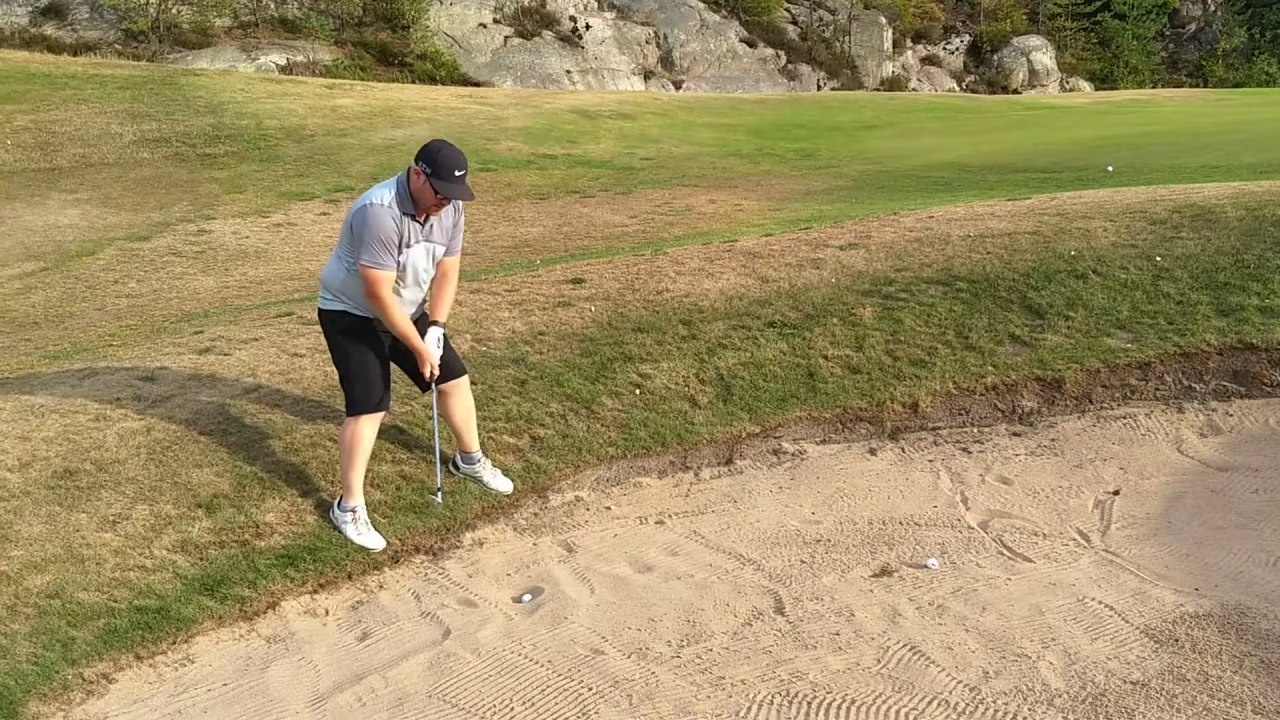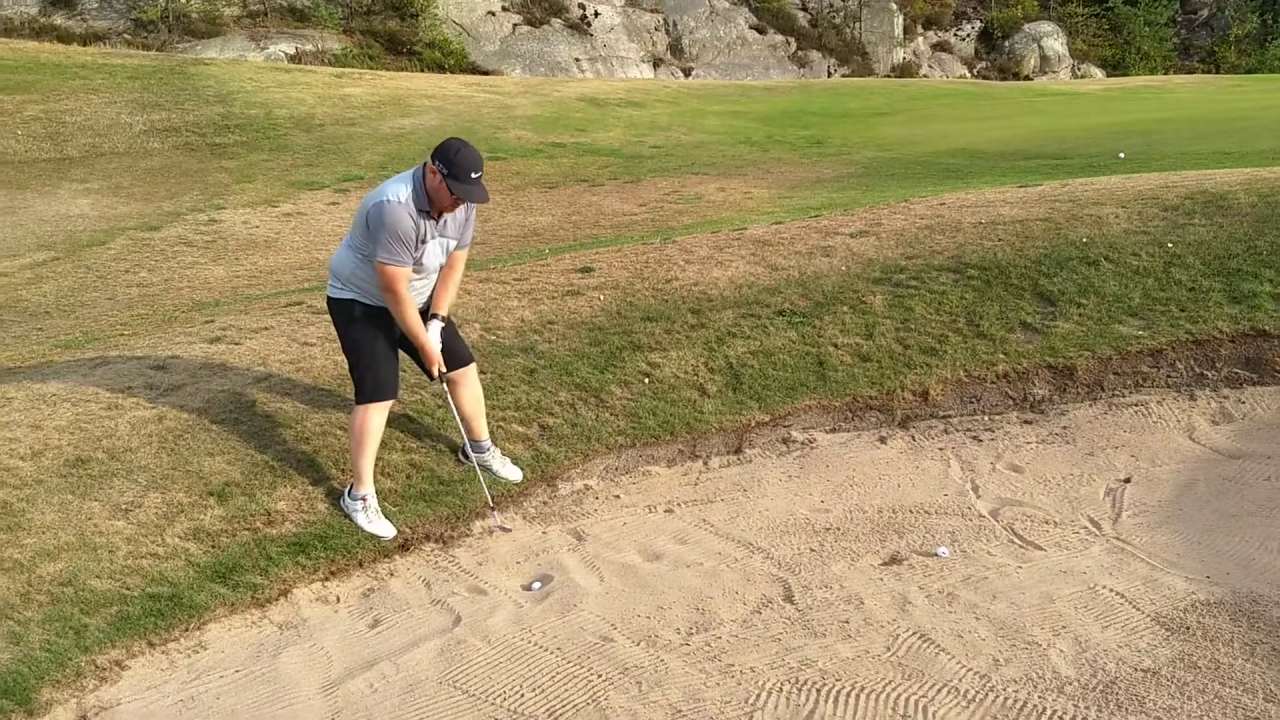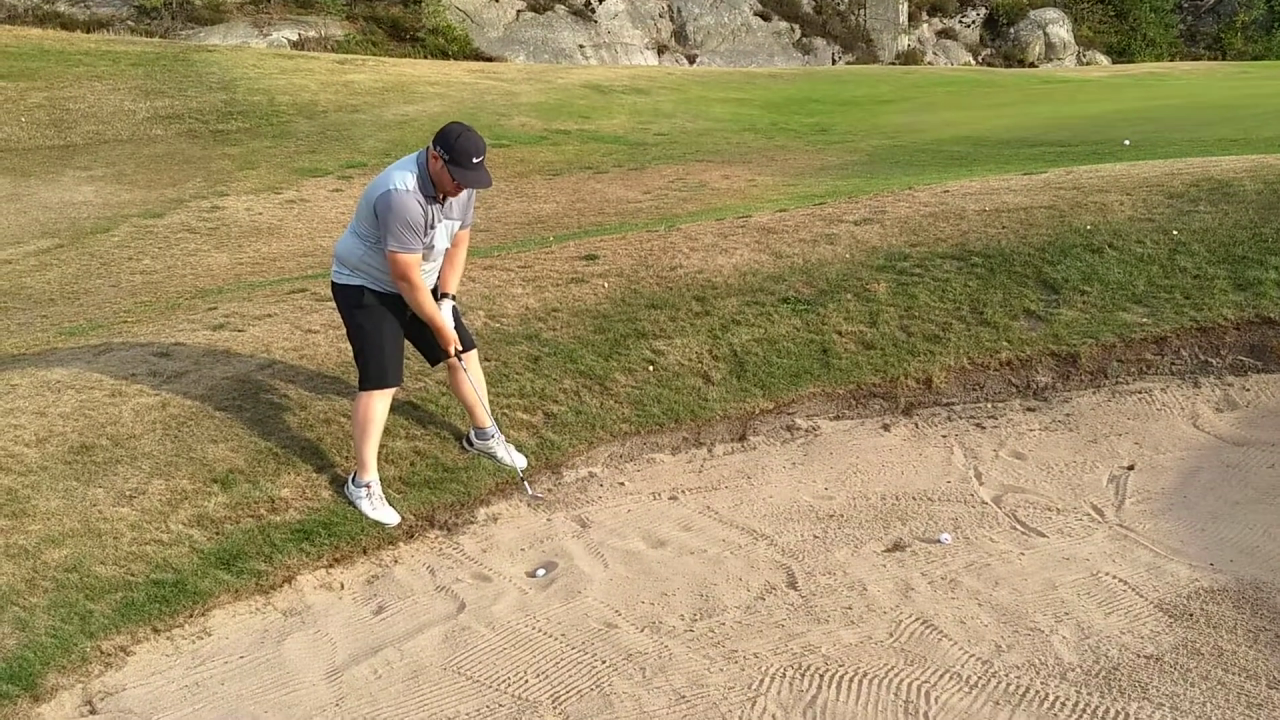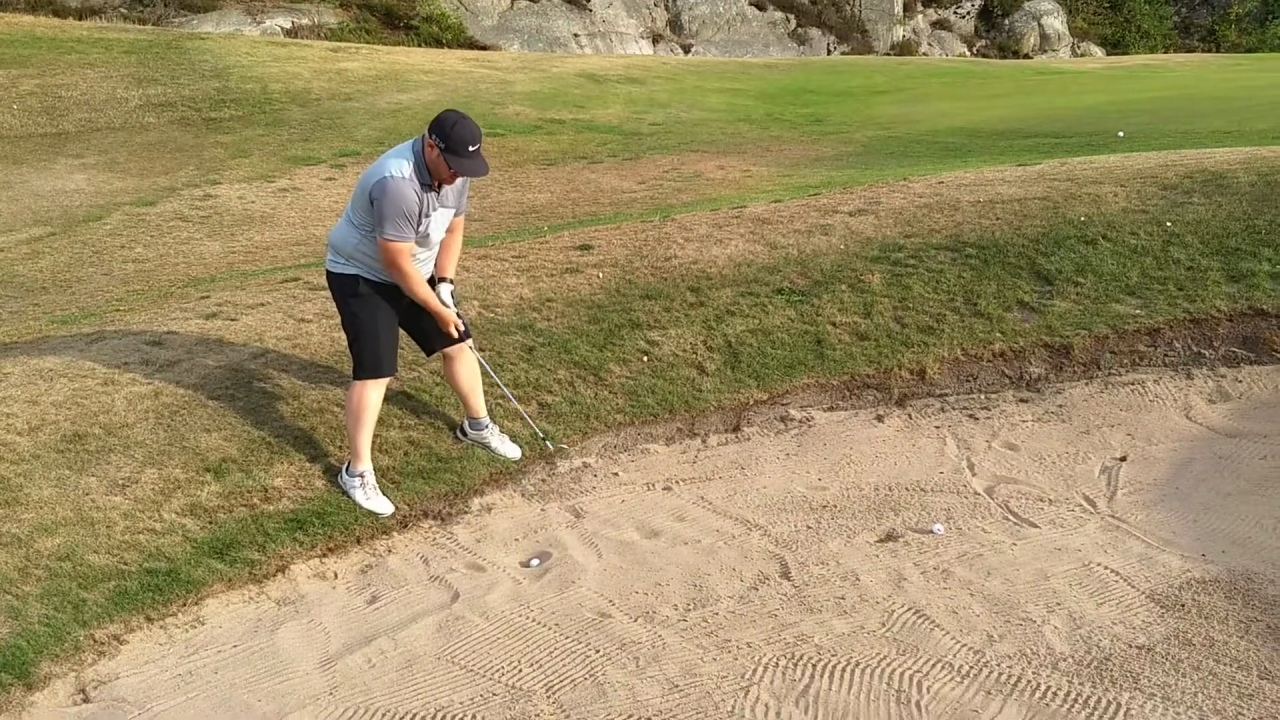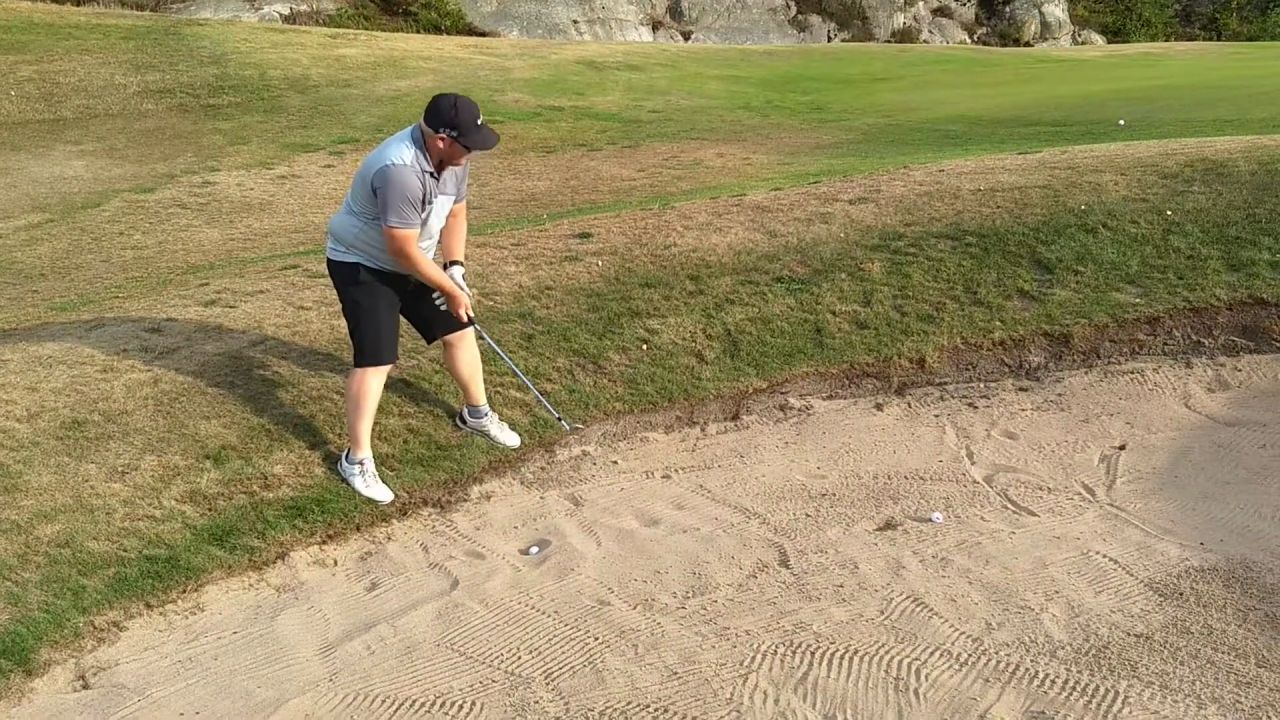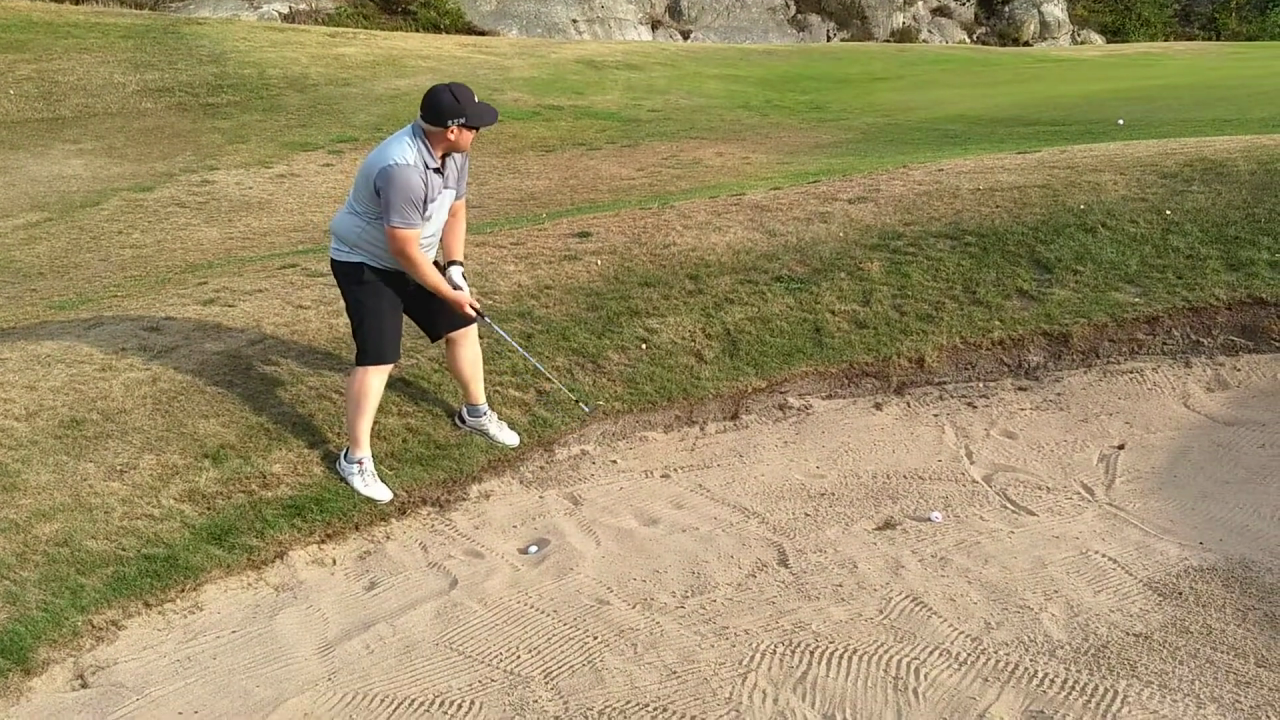
dt=0.3s
person 1, frame 1
left shoulder: (450, 208)
right shoulder: (379, 212)
left elbow: (447, 272)
right elbow: (377, 294)
left wrist: (435, 331)
right wrist: (417, 348)
left hip: (409, 311)
right hip: (353, 314)
left knee: (455, 379)
right knee: (368, 407)
left ankle: (470, 459)
right ankle: (349, 507)
person 1, frame 2
left shoulder: (462, 202)
right shoulder: (395, 208)
left elbow: (454, 265)
right elbow: (393, 290)
left wrist: (437, 322)
right wrist: (424, 347)
left hip: (417, 301)
right hip: (362, 301)
left knee: (463, 368)
right knee: (377, 396)
left ankle: (480, 448)
right ankle: (360, 495)
person 1, frame 3
left shoulder: (459, 184)
right shoulder: (402, 195)
left elbow: (457, 243)
right elbow: (406, 278)
left wrist: (447, 301)
right wrist: (439, 327)
left hip: (421, 284)
right hip: (366, 287)
left knee: (464, 353)
right knee: (380, 382)
left ankle: (484, 435)
right ankle: (363, 482)
person 1, frame 4
left shoulder: (453, 171)
right shoulder: (397, 182)
left elbow: (453, 229)
right elbow: (396, 263)
left wrist: (445, 285)
right wrist: (437, 310)
left hip: (415, 273)
right hip: (362, 277)
left knee: (458, 343)
right knee: (375, 372)
left ankle: (477, 425)
right ankle: (357, 472)
person 1, frame 5
left shoulder: (452, 158)
right shoulder: (400, 170)
left elbow: (455, 213)
right elbow: (403, 250)
left wrist: (455, 269)
right wrist: (449, 289)
left hip: (412, 262)
right hip: (363, 265)
left knee: (459, 331)
right knee: (375, 359)
left ankle: (477, 412)
right ankle: (357, 459)
person 1, frame 6
left shoulder: (452, 153)
right shoulder: (402, 169)
left elbow: (455, 211)
right elbow: (404, 251)
left wrist: (455, 269)
right wrist: (449, 294)
left hip: (416, 260)
right hip: (366, 264)
left knee: (463, 328)
right knee: (377, 359)
left ankle: (476, 412)
right ankle: (356, 459)
